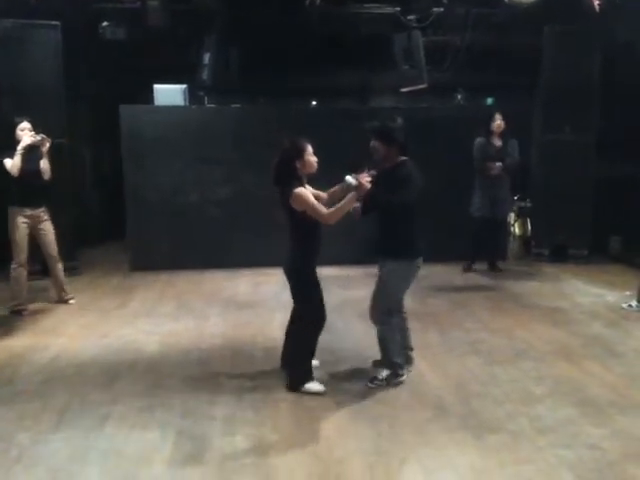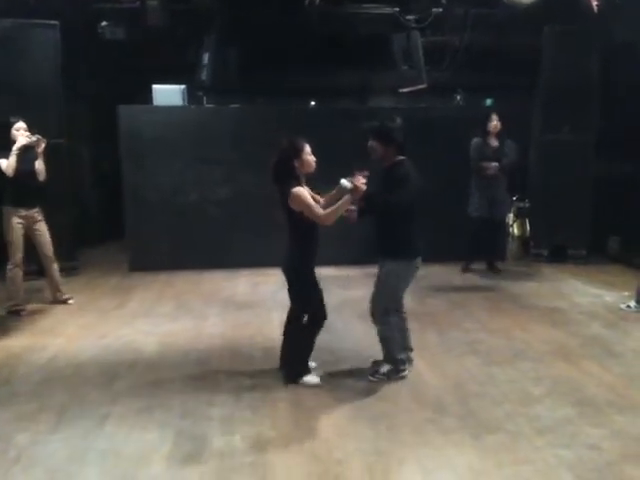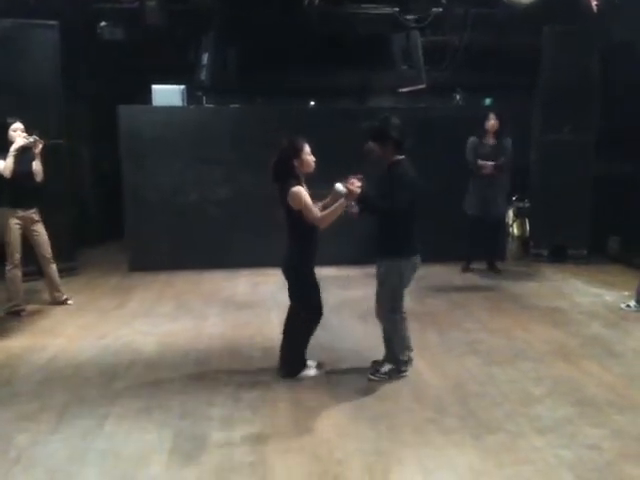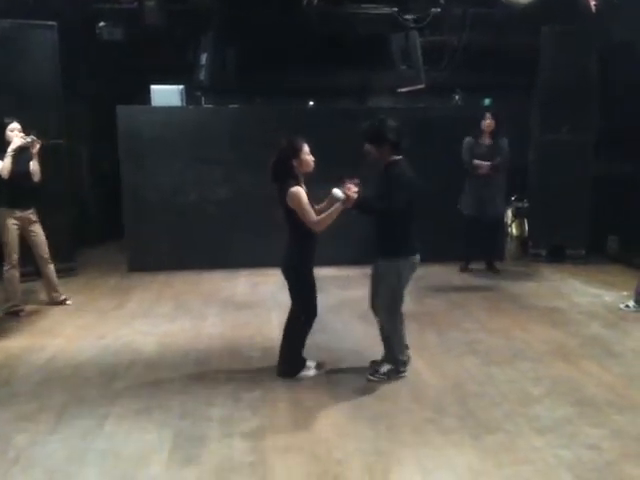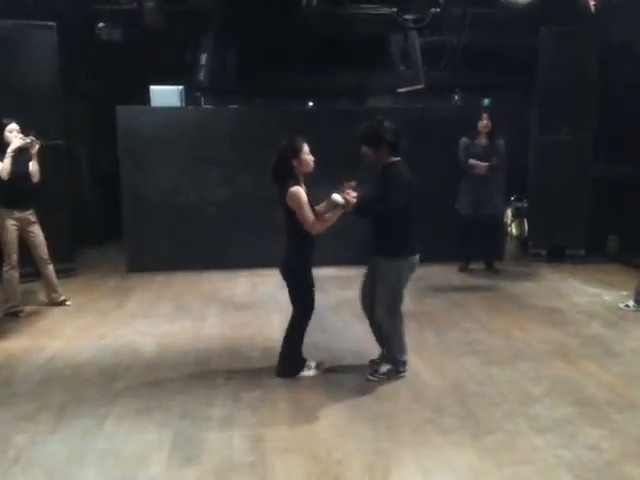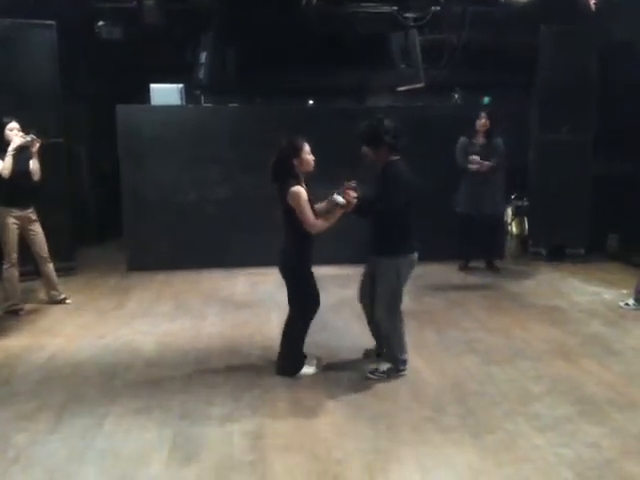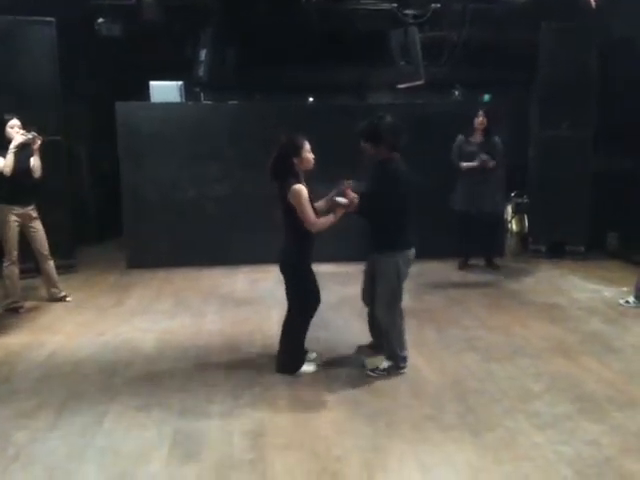
dt=0.1s
person 1, frame 1
left shoulder: (408, 174)
right shoulder: (385, 172)
left elbow: (398, 206)
right elbow: (380, 204)
left wrist: (369, 192)
right wrist: (362, 206)
left hip: (404, 255)
right hip: (391, 252)
left knee: (381, 310)
right knee: (393, 308)
left ankle: (395, 369)
right ankle: (402, 356)
person 1, frame 2
left shoulder: (405, 174)
right shoulder: (390, 171)
left elbow: (395, 208)
left wrist: (366, 193)
right wrist: (360, 210)
left hip: (402, 255)
right hip: (392, 252)
left knee: (381, 309)
right knee: (392, 307)
left ankle: (397, 364)
right ankle: (402, 355)
person 1, frame 3
left shoulder: (403, 173)
right shoulder: (392, 170)
left elbow: (391, 207)
left wrist: (361, 195)
right wrist: (361, 202)
left hip: (401, 254)
right hip: (392, 251)
left knee: (388, 309)
right knee: (392, 306)
left ankle: (398, 364)
right ankle: (401, 355)
person 1, frame 4
left shoulder: (401, 174)
right shoulder: (389, 171)
left elbow: (389, 209)
left wrist: (358, 201)
right wrist: (359, 198)
left hip: (399, 255)
right hip: (387, 251)
left knee: (388, 309)
right knee: (381, 306)
left ankle: (397, 364)
right ankle: (398, 353)
person 1, frame 5
left shoulder: (398, 176)
right shoulder: (388, 172)
left elbow: (387, 210)
left wrist: (357, 205)
right wrist: (358, 201)
left hip: (398, 255)
right hip: (384, 252)
left knee: (387, 310)
right knee: (369, 301)
left ankle: (397, 364)
right ankle: (390, 353)
person 1, frame 6
left shoulder: (397, 175)
right shoulder: (385, 171)
left elbow: (388, 211)
left wrist: (358, 205)
right wrist: (358, 200)
left hip: (398, 253)
right hip: (382, 250)
left knee: (387, 309)
right knee: (368, 299)
left ankle: (397, 362)
right ankle: (383, 347)
person 1, frame 7
left shoulder: (396, 172)
right shoulder: (382, 167)
left elbow: (390, 209)
left wrist: (359, 205)
right wrist: (358, 198)
left hip: (395, 249)
right hip: (381, 246)
left knee: (387, 306)
right knee: (371, 297)
left ankle: (397, 360)
right ankle: (380, 343)
person 2, frame 1
left shoulder: (301, 187)
right shoulder: (297, 192)
left elbow: (326, 198)
right elbow: (328, 216)
left wrist: (350, 184)
right wrist: (355, 193)
left hip: (300, 262)
right hip: (301, 265)
left knee: (302, 312)
right knee: (315, 316)
left ankle: (291, 360)
right ankle: (300, 377)
person 2, frame 2
left shoulder: (298, 188)
right shoulder: (296, 192)
left elbow: (321, 203)
right elbow: (324, 217)
left wrist: (346, 187)
right wrist: (352, 194)
left hip: (298, 261)
right hip: (299, 264)
left knee: (299, 310)
right knee: (318, 314)
left ankle: (290, 361)
right ankle: (296, 369)
person 2, frame 3
left shoulder: (298, 187)
right shoulder: (295, 191)
left elbow: (317, 209)
right elbow: (320, 220)
left wrist: (340, 193)
right wrist: (346, 199)
left hip: (298, 260)
right hip: (299, 262)
left knee: (299, 308)
right knee: (312, 311)
left ankle: (292, 359)
right ankle: (293, 365)
person 2, frame 4
left shoulder: (296, 187)
right shoulder: (294, 191)
left elbow: (315, 213)
right elbow: (316, 224)
left wrist: (337, 196)
right wrist: (343, 203)
left hip: (299, 260)
right hip: (298, 262)
left knee: (301, 310)
right knee: (305, 312)
left ankle: (293, 359)
right ankle: (290, 366)
person 2, frame 5
left shoulder: (296, 187)
right shoulder: (294, 191)
left elbow: (314, 213)
right elbow: (314, 226)
left wrist: (336, 200)
right wrist: (342, 208)
left hip: (298, 260)
right hip: (296, 262)
left knee: (303, 309)
right knee: (303, 311)
left ankle: (293, 359)
right ankle: (290, 366)
person 2, frame 6
left shoulder: (294, 187)
right shoulder: (295, 190)
left elbow: (315, 212)
right elbow: (313, 226)
left wrist: (336, 198)
right wrist: (340, 210)
left hip: (297, 258)
right hip: (296, 260)
left knee: (309, 305)
right knee: (302, 309)
left ankle: (294, 356)
right ankle: (290, 364)
person 2, frame 7
left shoulder: (294, 184)
right shoulder: (296, 188)
left elbow: (313, 209)
right elbow: (313, 224)
left wrist: (335, 196)
right wrist: (341, 210)
left hip: (296, 256)
right hip: (296, 258)
left knee: (310, 301)
right knee: (301, 307)
left ankle: (296, 351)
right ankle: (290, 362)
person 3, frame 1
left shoulder: (36, 153)
right shoulder: (10, 154)
left elbow: (47, 176)
right elbow: (14, 172)
left wrist: (44, 154)
right wrist: (20, 148)
left hip: (41, 211)
right hip: (20, 212)
left knee: (53, 254)
right knee: (20, 260)
left ankle: (63, 294)
right ankle: (18, 304)
person 3, frame 2
left shoulder: (31, 153)
left elbow: (41, 177)
left wrist: (40, 154)
left hip: (35, 211)
left knee: (49, 254)
left ankle: (59, 294)
person 3, frame 3
left shoulder: (29, 154)
left elbow: (39, 178)
left wrist: (37, 155)
left hip: (32, 212)
left knee: (47, 255)
left ankle: (57, 295)
person 3, frame 4
left shoulder: (26, 154)
left elbow: (36, 178)
left wrist: (35, 155)
left hip: (30, 212)
left knee: (44, 255)
left ankle: (56, 295)
person 3, frame 5
left shoulder: (25, 155)
left elbow: (35, 179)
left wrist: (33, 156)
left hip: (28, 213)
left knee: (43, 256)
left ankle: (55, 296)
person 3, frame 6
left shoulder: (26, 153)
left elbow: (36, 177)
left wrist: (34, 154)
left hip: (29, 211)
left knee: (43, 254)
left ankle: (55, 294)
person 3, frame 7
left shoulder: (27, 150)
left elbow: (37, 174)
left wrist: (36, 151)
left hip: (30, 208)
left knee: (44, 252)
left ankle: (55, 292)
person 4, frame 1
left shoulder: (511, 143)
right shoulder: (481, 142)
left elbow: (513, 163)
right elbow: (479, 165)
left wrist: (494, 165)
right wrist: (500, 166)
left hip: (502, 190)
right hip: (484, 189)
left knee: (499, 227)
right knee: (480, 225)
left ankle: (493, 261)
right ankle: (471, 260)
person 4, frame 2
left shoulder: (507, 144)
right shoulder: (477, 142)
left elbow: (509, 163)
right elbow: (476, 165)
left wrist: (488, 166)
right wrist: (497, 167)
left hip: (499, 191)
right hip: (481, 190)
left knee: (497, 227)
right knee: (477, 226)
left ankle: (491, 261)
right ankle: (468, 260)
person 4, frame 3
left shoulder: (505, 142)
right shoulder: (474, 141)
left elbow: (505, 163)
right elbow: (472, 163)
left wrist: (485, 164)
right wrist: (493, 165)
left hip: (498, 189)
right hip: (478, 189)
left knee: (496, 226)
right knee: (475, 225)
left ankle: (491, 261)
right ankle: (468, 260)
person 4, frame 4
left shoulder: (501, 143)
right shoulder: (470, 142)
left elbow: (501, 163)
right elbow: (468, 164)
left wrist: (480, 164)
right wrist: (489, 166)
left hip: (494, 190)
right hip: (474, 190)
left knee: (493, 226)
right knee: (471, 226)
left ankle: (490, 261)
right ankle: (466, 260)
person 4, frame 5
left shoulder: (498, 143)
right shoulder: (466, 142)
left elbow: (498, 164)
right elbow: (464, 164)
left wrist: (476, 164)
right wrist: (486, 166)
left hip: (492, 190)
right hip: (471, 190)
left knee: (492, 226)
right knee: (469, 226)
left ankle: (489, 261)
right ankle: (465, 260)
person 4, frame 6
left shoulder: (496, 143)
right shoulder: (464, 142)
left elbow: (498, 163)
right elbow: (462, 163)
left wrist: (485, 164)
right wrist: (480, 167)
left hip: (490, 190)
right hip: (469, 190)
left knee: (491, 225)
right knee: (467, 225)
left ankle: (489, 260)
right ankle: (465, 259)
person 4, frame 7
left shoulder: (494, 141)
right shoulder: (462, 140)
left elbow: (498, 163)
right elbow: (456, 163)
left wrist: (489, 162)
right wrist: (473, 164)
left hip: (488, 188)
right hip: (467, 188)
left knee: (491, 222)
right knee: (466, 223)
left ankle: (489, 258)
right ankle: (464, 257)
